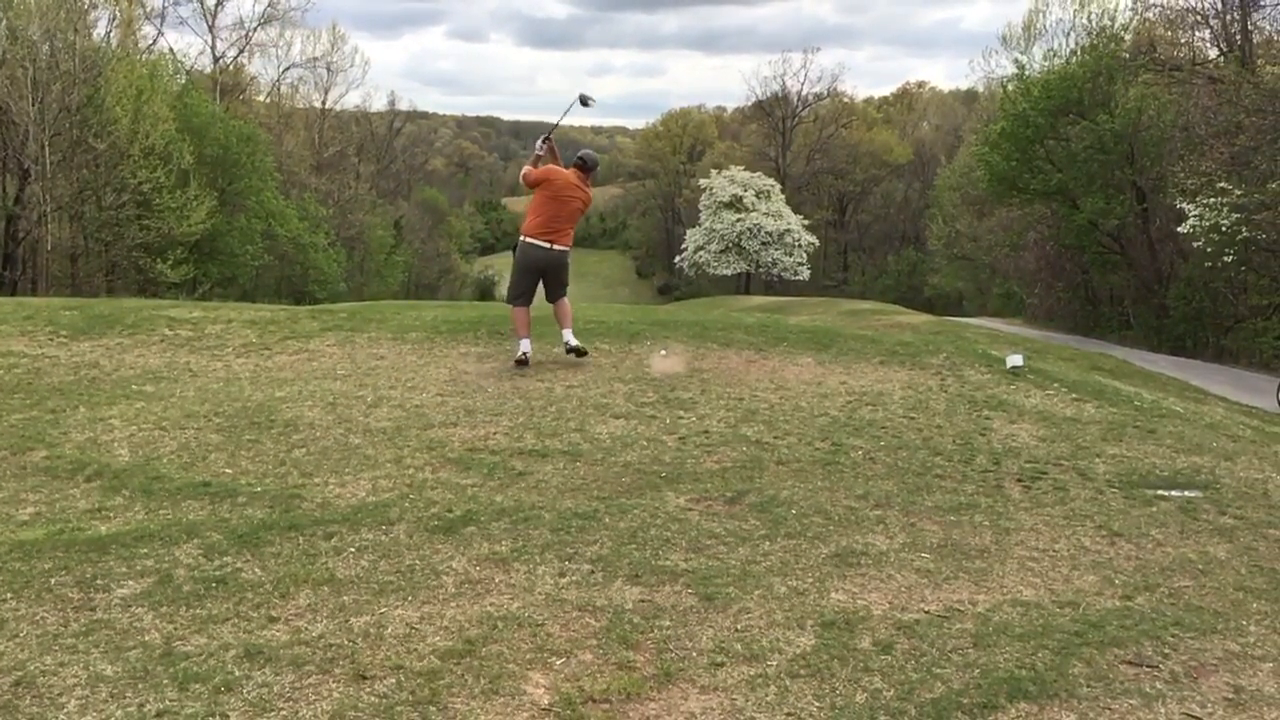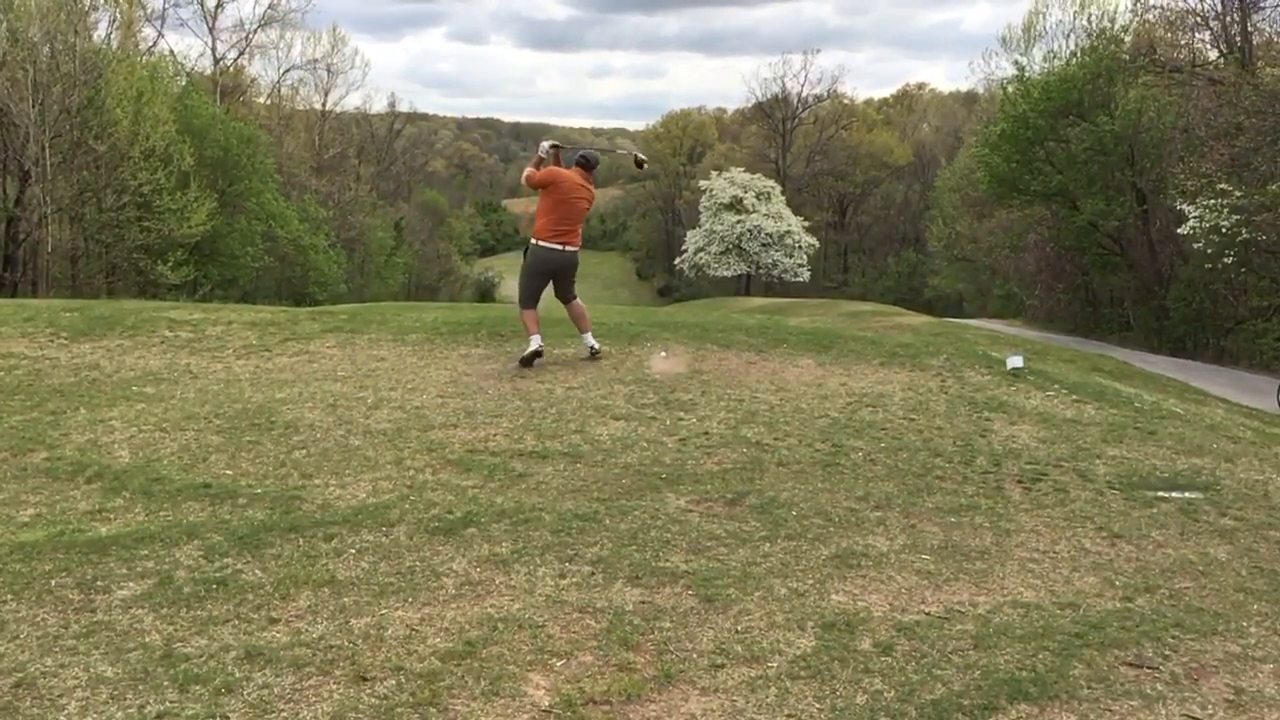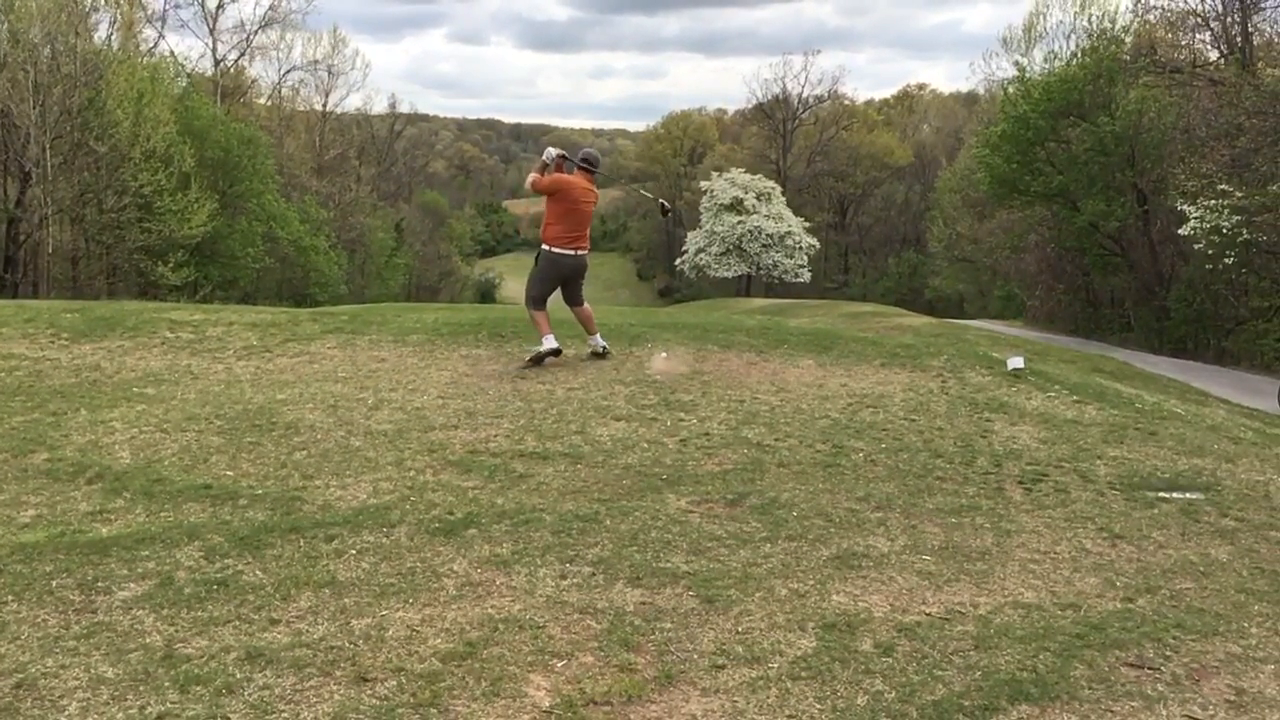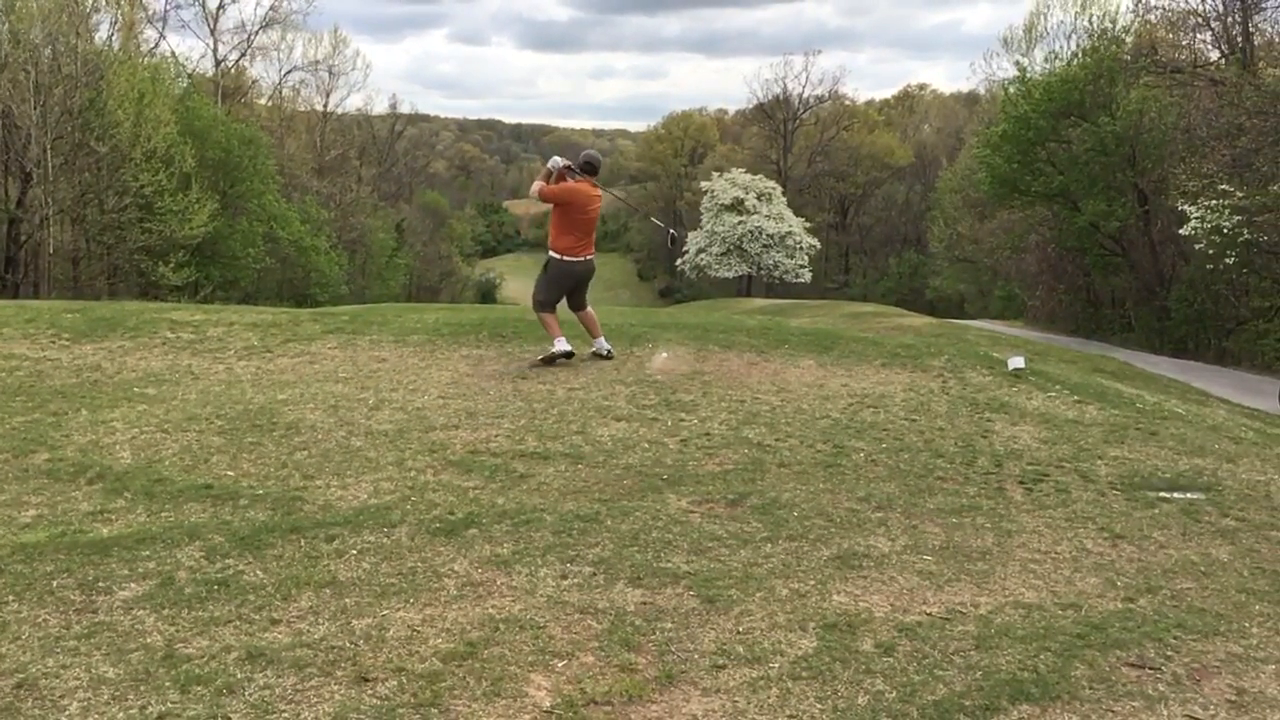
dt=0.5s
person 1, frame 1
left shoulder: (551, 173)
right shoulder: (586, 195)
left elbow: (525, 176)
left wrist: (538, 153)
right wrist: (552, 151)
left hip: (530, 247)
right hip: (559, 253)
left knee: (519, 300)
right knee: (559, 296)
left ankle: (524, 347)
right ankle: (569, 338)
person 1, frame 2
left shoulder: (556, 174)
right shoulder: (589, 192)
left elbow: (527, 178)
left wrist: (541, 155)
right wrist: (555, 157)
left hip: (541, 250)
right hip: (569, 254)
left knee: (527, 301)
right knee: (569, 297)
left ankle: (535, 343)
right ankle: (590, 342)
person 1, frame 3
left shoulder: (563, 182)
right shoulder: (592, 192)
left elbow: (531, 183)
left wrist: (545, 160)
right wrist: (557, 165)
left hip: (553, 255)
right hip: (579, 257)
left knee: (534, 300)
right knee: (576, 301)
left ankle: (548, 342)
right ankle: (598, 343)
person 1, frame 4
left shoulder: (571, 190)
right shoulder: (595, 193)
left elbow: (536, 192)
left wrist: (550, 168)
right wrist: (560, 173)
left hip: (562, 262)
right hip: (586, 262)
left knee: (542, 304)
right knee: (579, 304)
left ankle: (561, 345)
right ankle: (602, 346)
